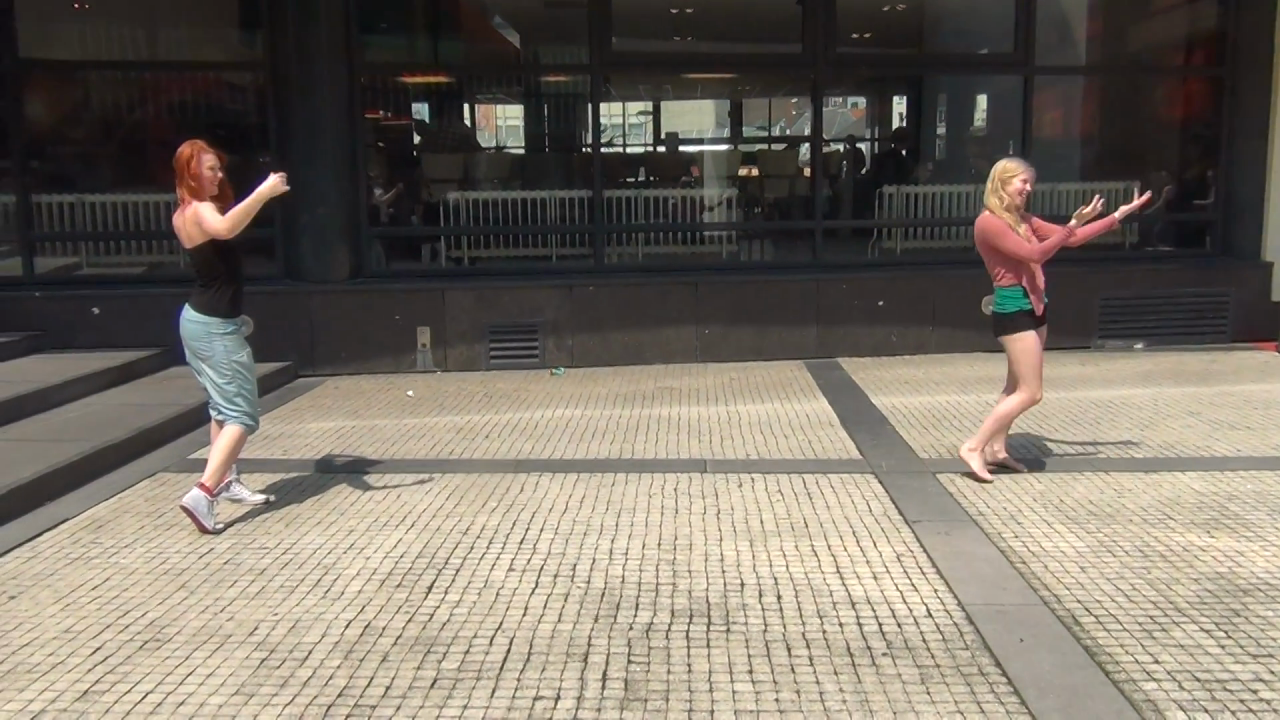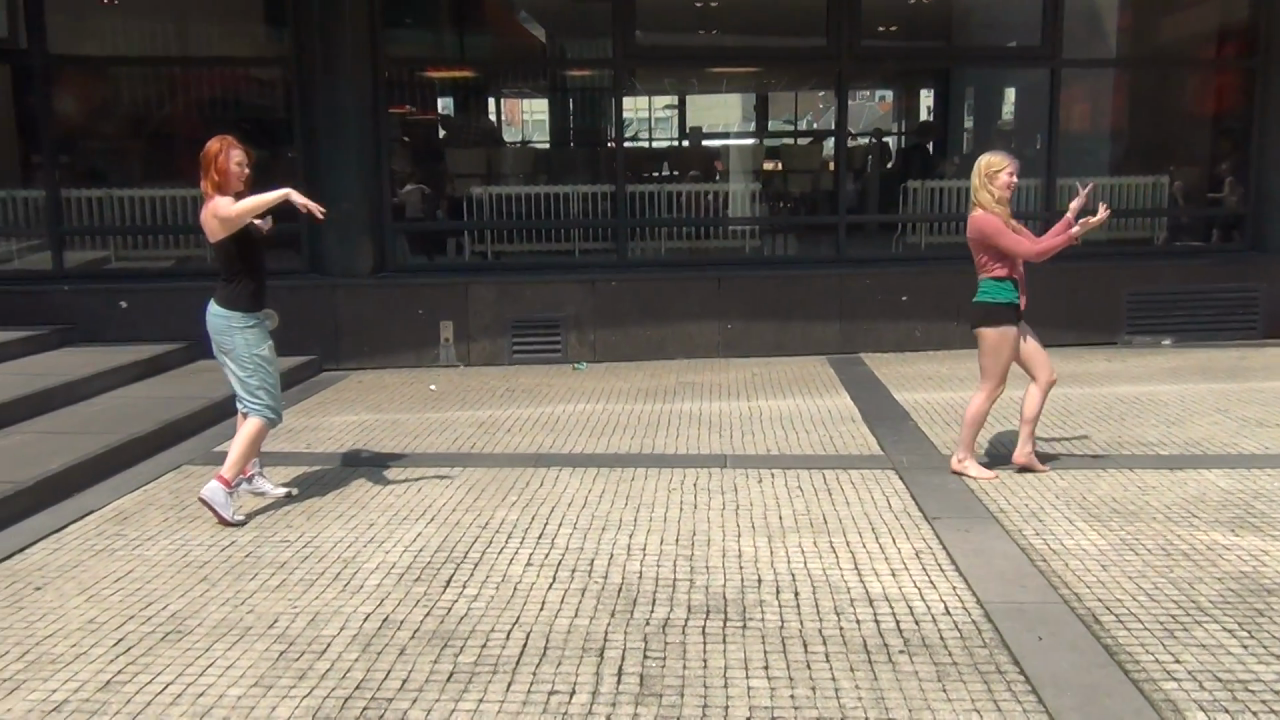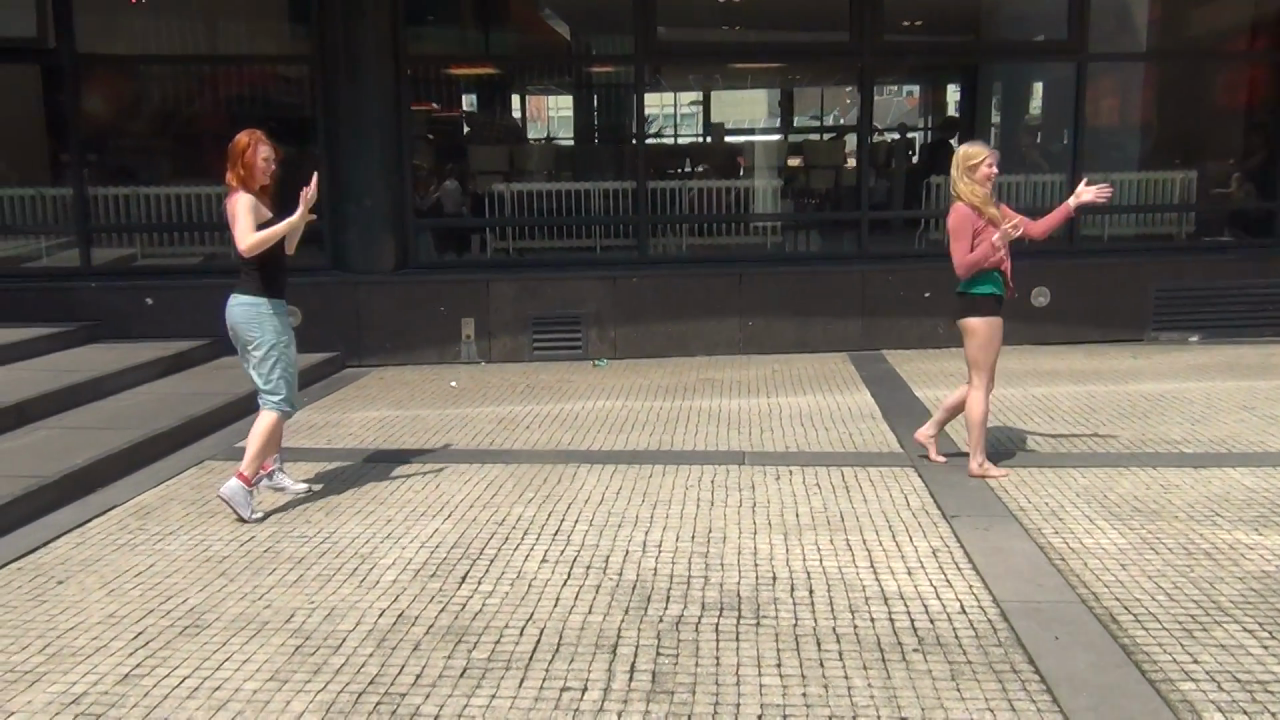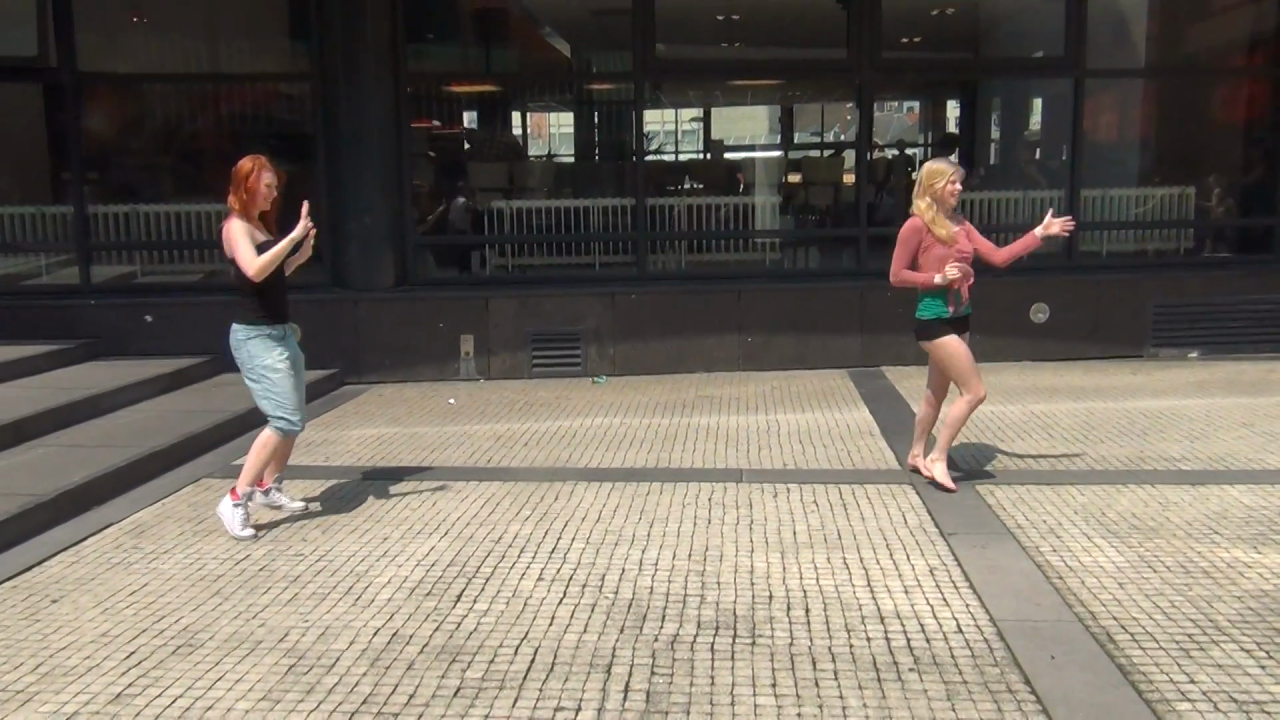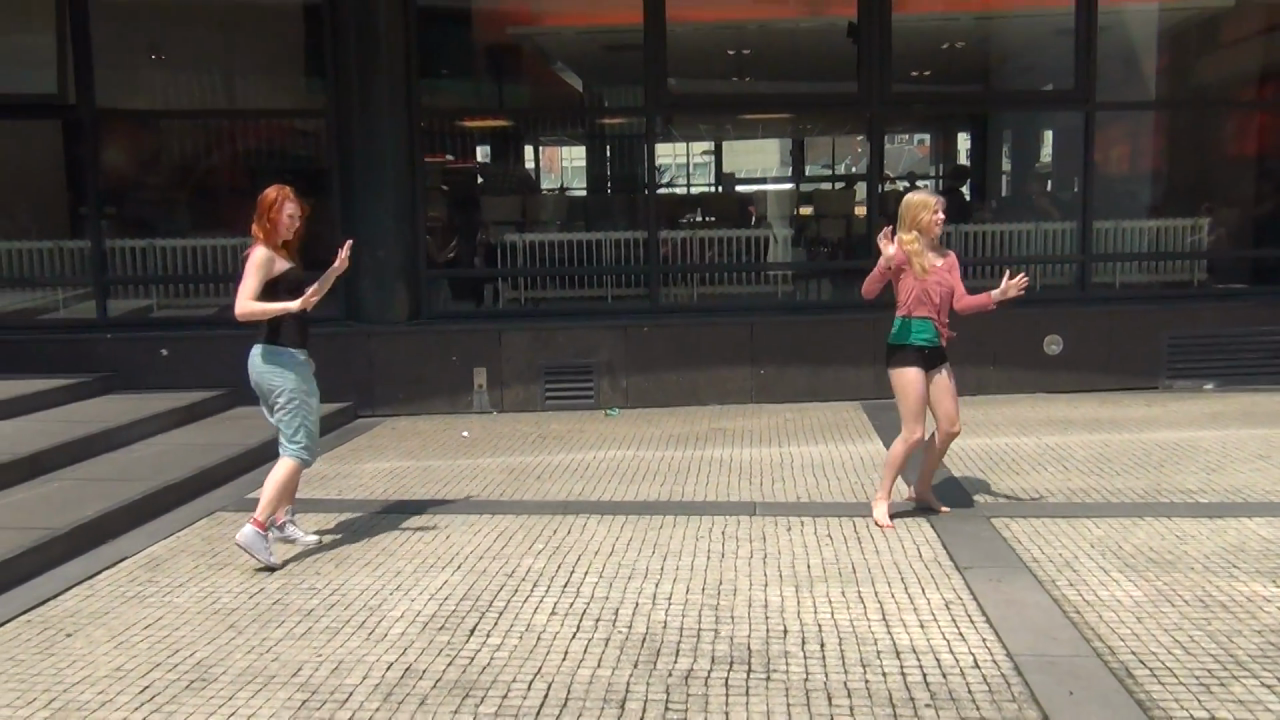
dt=0.3s
person 1, frame 1
left shoulder: (187, 213)
right shoulder: (199, 211)
left elbow: (224, 227)
right elbow: (226, 228)
right wrist: (265, 191)
left hip: (199, 320)
right hip: (216, 326)
left knee: (223, 407)
right knee: (241, 414)
left ankle: (226, 481)
right ankle: (202, 494)
person 1, frame 2
left shoulder: (217, 207)
right shoulder: (220, 205)
right elbow: (238, 211)
left wrist: (257, 225)
right wrist: (285, 194)
left hip: (230, 315)
right hip: (240, 320)
left knee: (251, 400)
right knee: (265, 407)
left ankle: (249, 473)
right ankle: (221, 486)
person 1, frame 3
left shoulder: (256, 199)
right shoulder: (242, 200)
left elbow: (286, 249)
right elbow: (247, 245)
left wrist: (300, 215)
right wrist: (293, 219)
left hip: (256, 308)
right hip: (258, 309)
left knee: (274, 393)
right knee: (280, 399)
left ankle: (269, 469)
right ankle: (240, 483)
person 1, frame 4
left shoulder: (262, 225)
right shoulder: (236, 226)
right elbow: (253, 271)
left wrist: (296, 259)
right wrist: (294, 237)
left hip: (282, 333)
right hip: (255, 338)
left knee: (292, 418)
right knee: (284, 419)
left ankle: (268, 487)
right ankle: (236, 499)
person 1, frame 5
left shoulder: (283, 253)
right shoulder: (261, 254)
left elbow: (301, 303)
right elbow: (243, 309)
left wrist: (334, 272)
right wrist: (291, 305)
left hip: (289, 361)
right hip: (278, 361)
left knee: (298, 446)
right knee: (299, 448)
left ankle: (282, 521)
right ankle: (256, 527)
person 2, frame 1
left shoulder: (1023, 220)
right shoulder: (988, 222)
left elbow: (1072, 239)
right elbow: (1033, 255)
left wrist: (1119, 214)
right wrist: (1073, 223)
left hip: (1033, 308)
right hip: (1013, 312)
left knee: (1016, 387)
right knee: (1029, 393)
left ankle: (995, 449)
right ankle: (974, 447)
person 2, frame 2
left shoulder: (999, 217)
right shoulder: (983, 220)
left elbow: (1032, 248)
right elbow: (1034, 252)
left wrist: (1071, 215)
right wrist: (1077, 231)
left hip: (1008, 308)
right hip: (994, 307)
left knee: (1045, 376)
right knee: (991, 387)
left ankle: (1025, 451)
right ankle: (962, 458)
person 2, frame 3
left shoulder: (990, 207)
right shoulder: (961, 212)
left elbow: (1035, 230)
right elbow: (963, 268)
left wrist: (1074, 202)
right wrist: (996, 241)
left hip: (988, 298)
right hip: (978, 298)
left knee: (979, 382)
right knee: (981, 382)
left ankle: (930, 430)
right ankle: (978, 461)
person 2, frame 4
left shoulder: (962, 225)
right shoulder: (916, 226)
left elbow: (999, 258)
right elbow: (897, 276)
left wrist: (1039, 234)
right wrist: (937, 279)
left hip: (959, 316)
right hip: (934, 318)
left knee: (936, 392)
right knee: (975, 392)
left ankle: (918, 455)
right ankle: (936, 458)
person 2, frame 5
left shoulder: (948, 258)
right shoulder: (902, 252)
left elbow: (961, 303)
right elbow: (868, 292)
left wrist: (997, 295)
right wrist: (886, 263)
left hip: (935, 349)
right hip: (906, 347)
left knee: (950, 428)
right knee: (913, 433)
left ankle: (923, 490)
right ankle: (881, 498)
